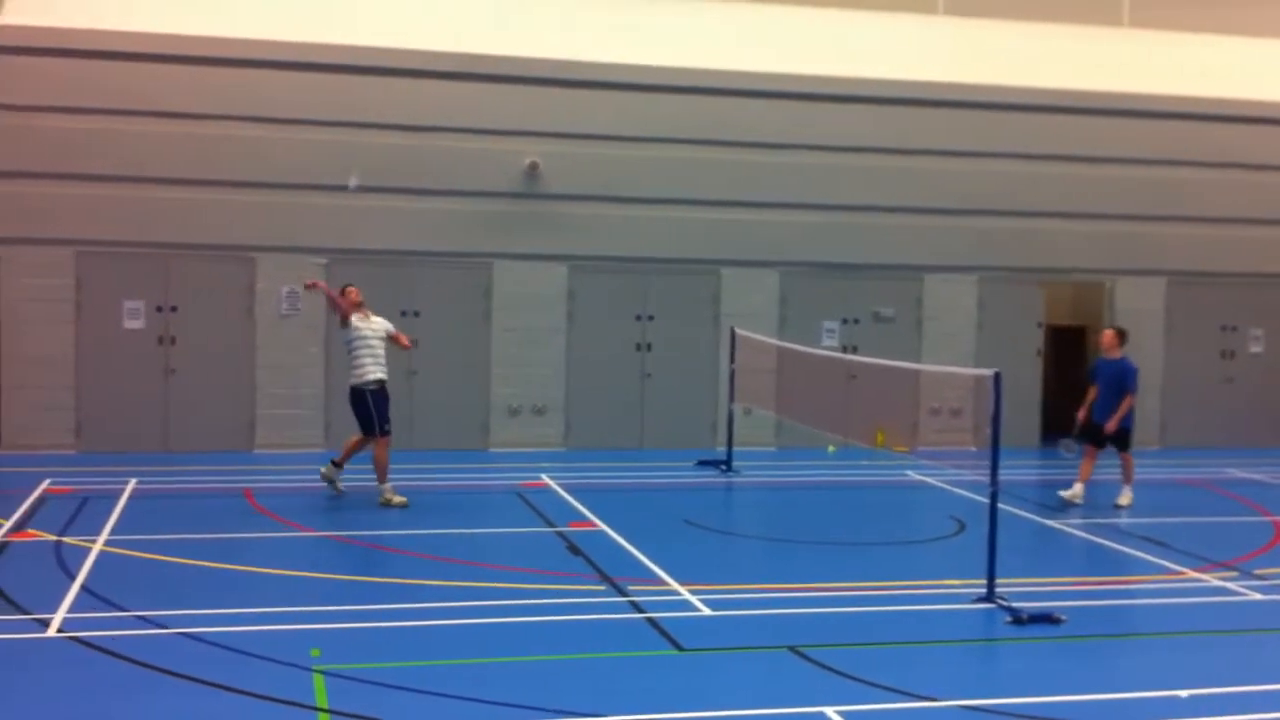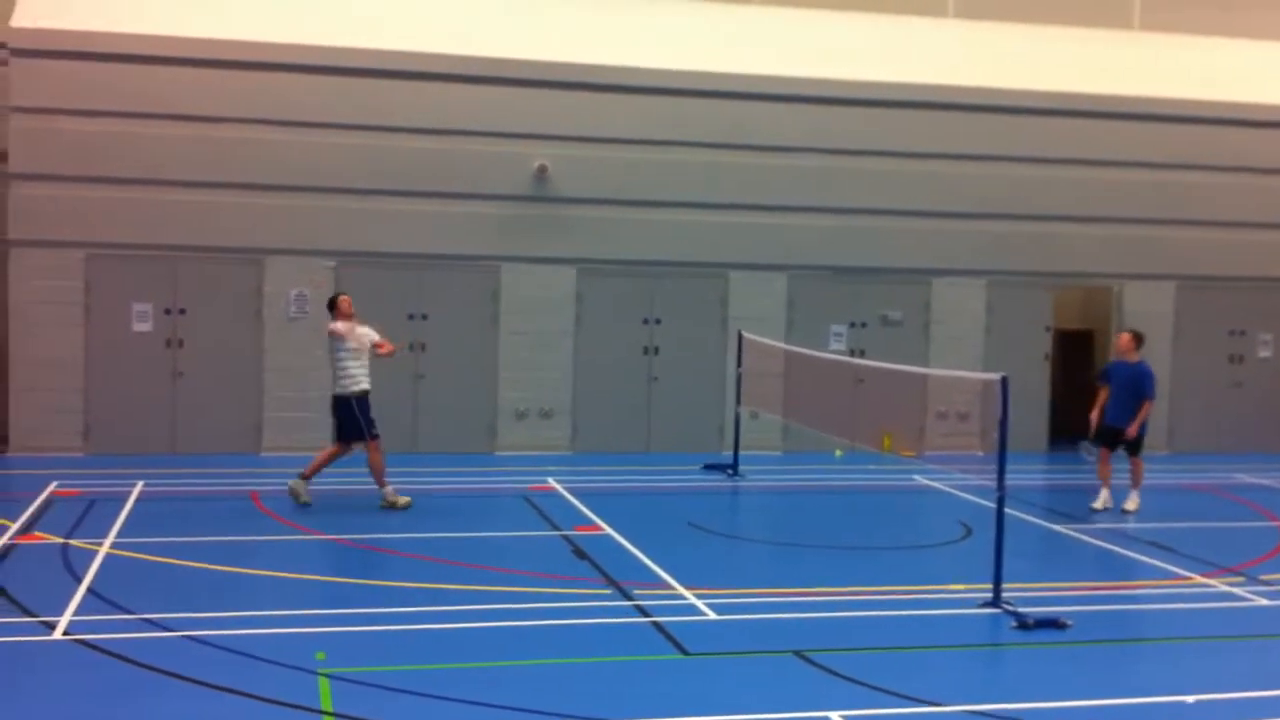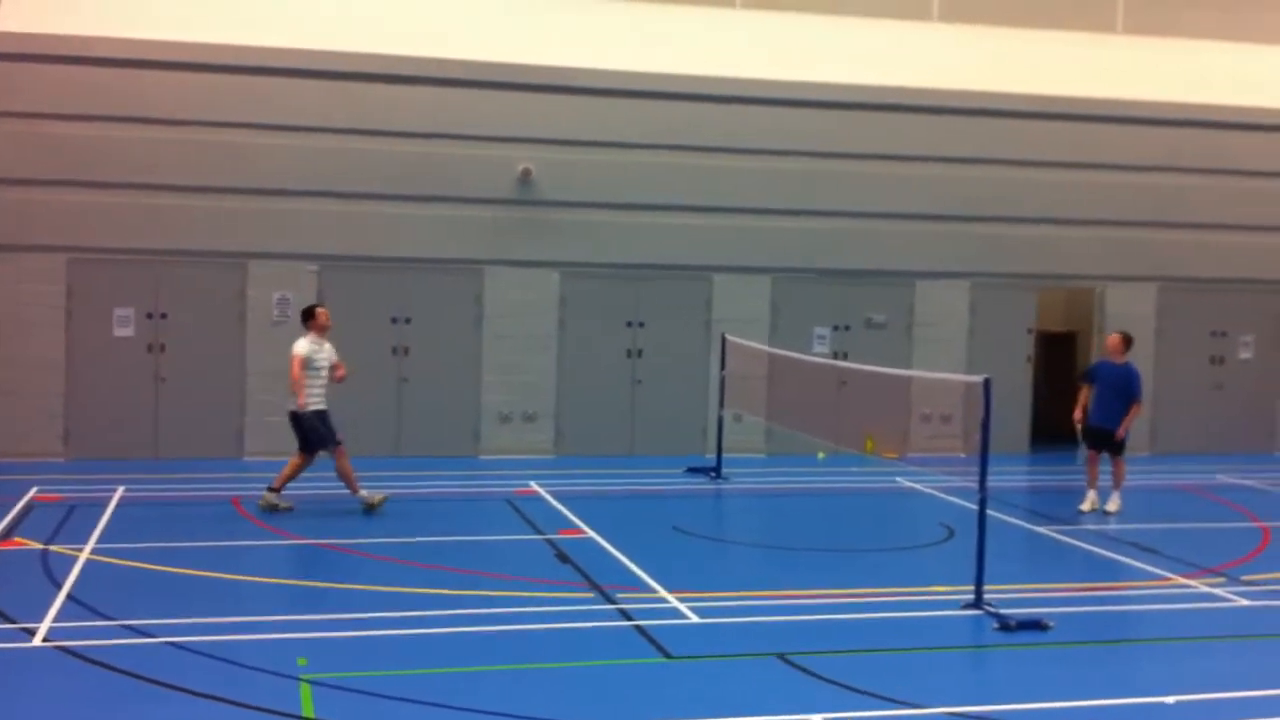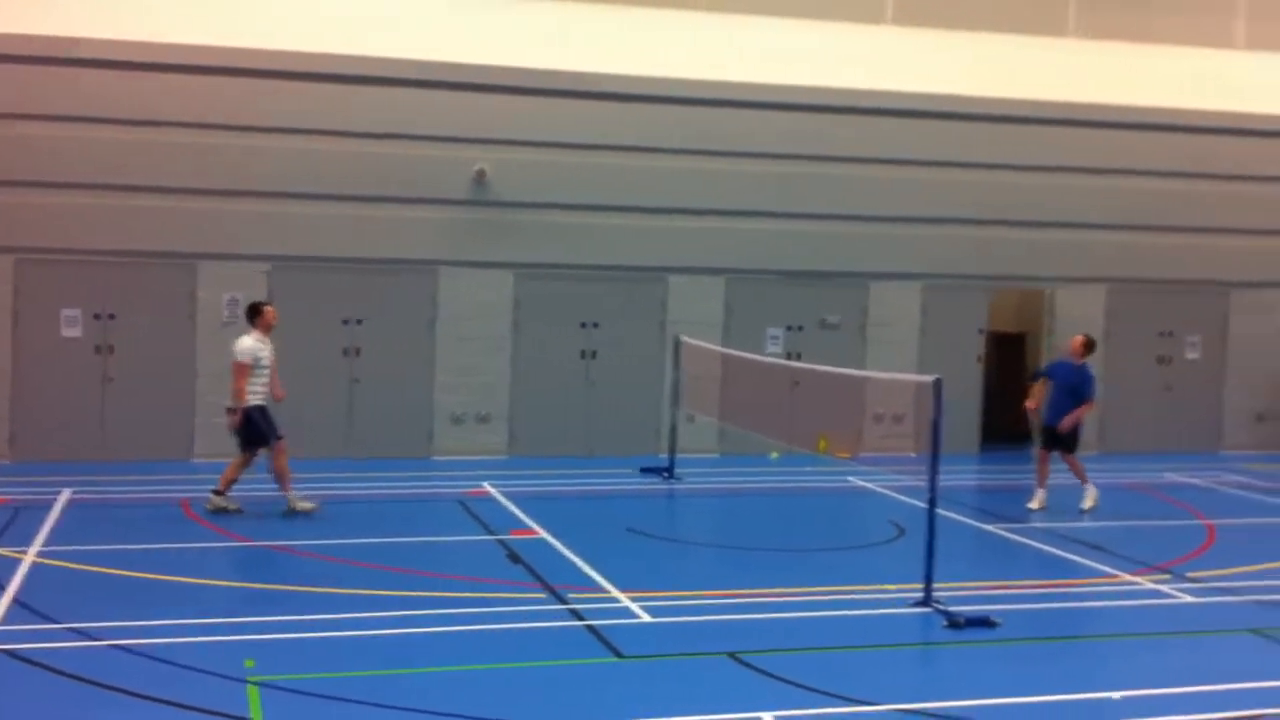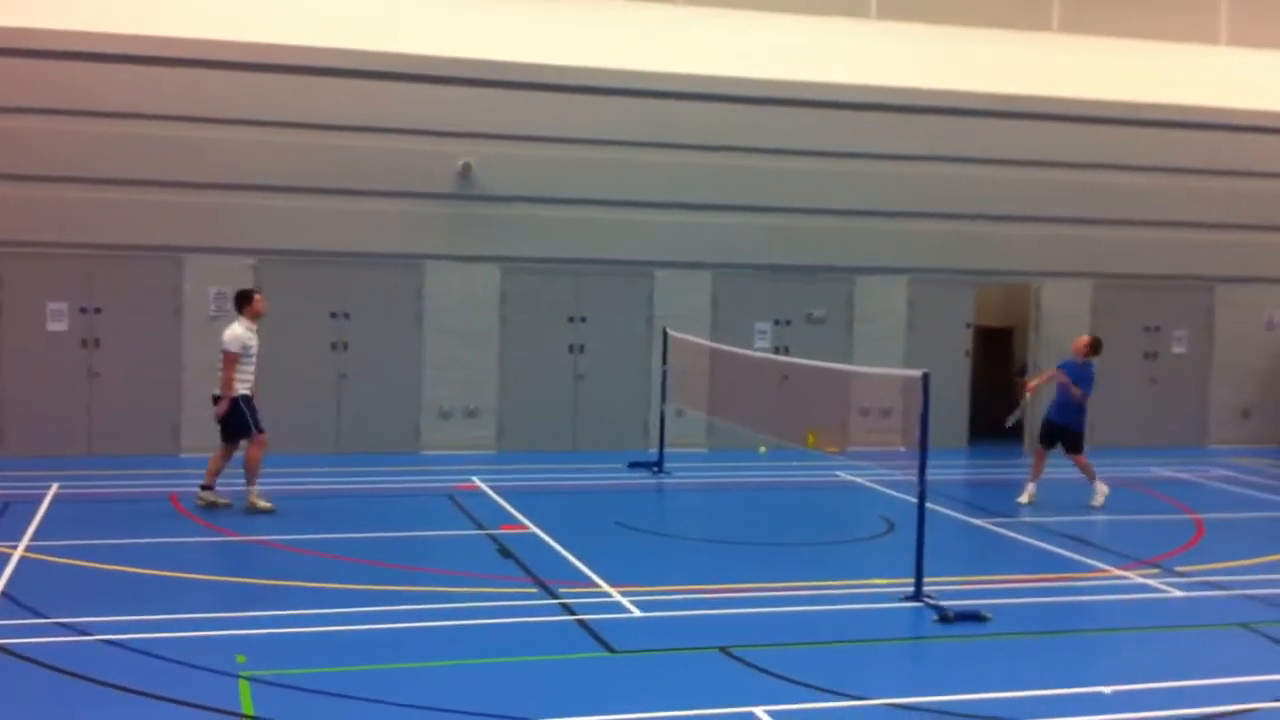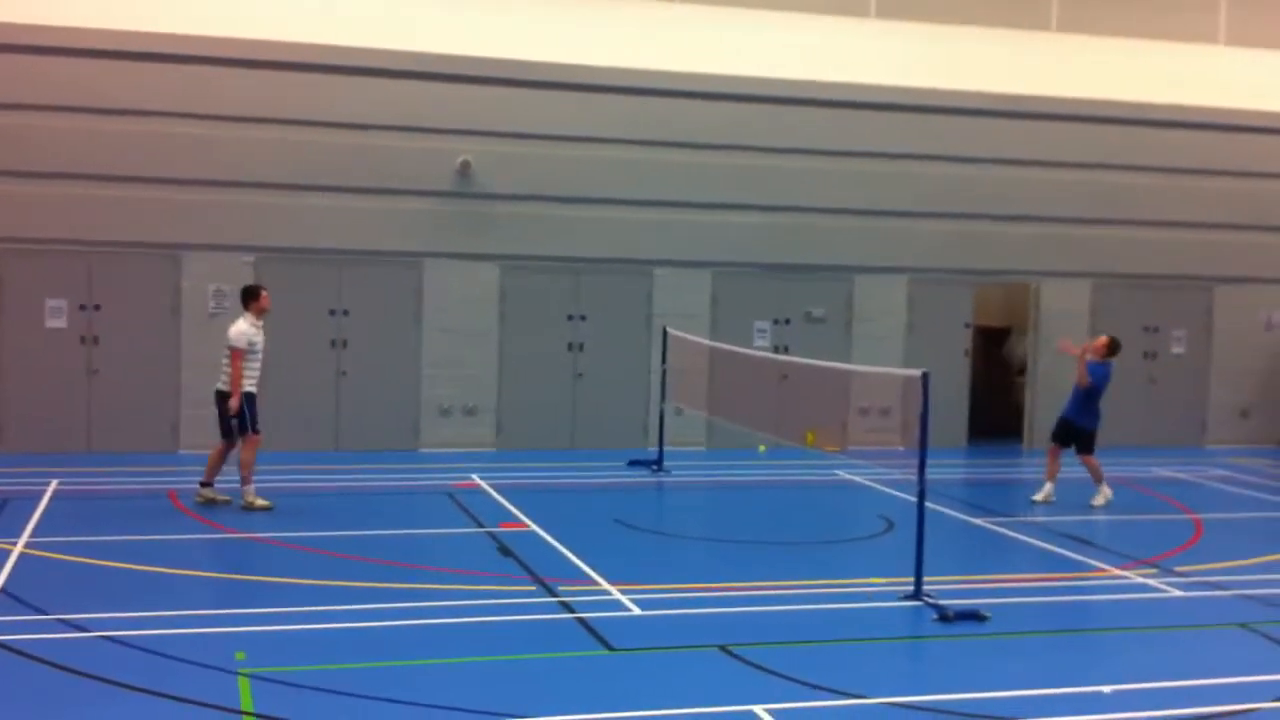
dt=0.2s
person 1, frame 1
left shoulder: (380, 322)
right shoulder: (349, 321)
left elbow: (398, 337)
right elbow: (340, 309)
left wrist: (405, 342)
right wrist: (324, 289)
left hip: (377, 386)
right hip: (365, 388)
left knee: (368, 436)
right knee: (382, 439)
left ankle: (333, 468)
right ankle: (386, 492)
person 1, frame 2
left shoulder: (365, 331)
right shoulder: (338, 329)
left elbow: (387, 347)
right elbow: (334, 331)
left wrist: (385, 350)
right wrist: (350, 335)
left hip: (356, 396)
right hip: (348, 397)
left knee: (342, 445)
right knee: (373, 444)
left ankle: (301, 482)
right ankle: (388, 495)
person 1, frame 3
left shoulder: (327, 347)
right shoulder: (303, 346)
left elbow: (339, 370)
right elbow: (295, 371)
left wrist: (340, 374)
right wrist: (300, 396)
left hip: (315, 410)
right hip: (307, 412)
left knee: (304, 457)
right knee: (339, 452)
left ankle: (271, 494)
right ankle: (363, 497)
person 1, frame 4
left shoulder: (267, 345)
right shoulder: (247, 344)
left elbow: (270, 376)
right elbow: (239, 380)
left wrist: (276, 390)
right wrist: (237, 411)
left hip: (256, 406)
right hip: (248, 408)
left knee: (247, 455)
right knee: (278, 447)
left ankle: (218, 496)
right ankle: (292, 499)
person 1, frame 5
left shoulder: (250, 332)
right shoulder: (236, 333)
right elbow: (228, 370)
left wrist: (253, 394)
right wrist: (224, 400)
left hip: (240, 396)
right hip: (233, 397)
left knee: (229, 446)
right knee: (258, 439)
left ankle: (206, 492)
right ankle: (253, 496)
person 1, frame 6
left shoulder: (255, 328)
right shoulder: (242, 329)
right elbow: (236, 366)
right wrist: (236, 396)
left hip: (244, 393)
right hip: (236, 395)
left knee: (228, 443)
right knee: (251, 440)
left ankle: (205, 488)
right ankle: (248, 495)
person 2, frame 1
left shoulder: (1128, 367)
right shoulder: (1100, 364)
left elbow: (1130, 398)
left wrist: (1115, 420)
right wrist: (1084, 409)
left hip: (1120, 421)
right hip: (1098, 418)
left knee: (1124, 455)
right knee: (1089, 452)
left ankle: (1127, 491)
right ankle: (1077, 490)
person 2, frame 2
left shoulder: (1144, 372)
right shoulder: (1114, 366)
left elbow: (1148, 402)
right elbow: (1105, 388)
left wrist: (1136, 425)
right wrist: (1096, 410)
left hip: (1133, 425)
right hip: (1111, 421)
left knee: (1134, 459)
right knee: (1103, 454)
left ankle: (1134, 496)
right ankle: (1105, 495)
person 2, frame 3
left shoulder: (1131, 373)
right shoulder: (1099, 366)
left elbow: (1137, 404)
right elbow: (1087, 386)
left wrist: (1125, 426)
right wrist: (1079, 408)
left hip: (1117, 426)
right hip: (1095, 422)
left knee: (1116, 460)
right knee: (1092, 457)
left ankle: (1115, 497)
right ankle: (1092, 496)
person 2, frame 4
left shoulder: (1085, 375)
right shoulder: (1059, 365)
left elbow: (1088, 404)
right elbow: (1043, 380)
left wrist: (1072, 418)
right wrist: (1033, 399)
left hip: (1068, 424)
right hip: (1050, 420)
left knee: (1069, 458)
right knee: (1042, 455)
left ankle: (1089, 490)
right ankle: (1040, 495)
person 2, frame 5
left shoulder: (1087, 373)
right shoulder: (1070, 363)
left elbow: (1079, 396)
right elbow: (1055, 373)
left wrist: (1067, 384)
right wrist: (1037, 382)
left hip: (1072, 423)
right hip: (1053, 417)
left knee: (1076, 457)
right knee: (1040, 451)
left ankle: (1099, 487)
right ankle: (1030, 489)
person 2, frame 6
left shoulder: (1102, 371)
right shoulder: (1094, 361)
left elbow: (1083, 382)
left wrist: (1081, 357)
right wrist: (1077, 351)
left hip: (1086, 421)
right hip: (1070, 415)
left knee: (1086, 458)
right knee: (1054, 449)
left ankle: (1103, 490)
right ankle: (1048, 489)
